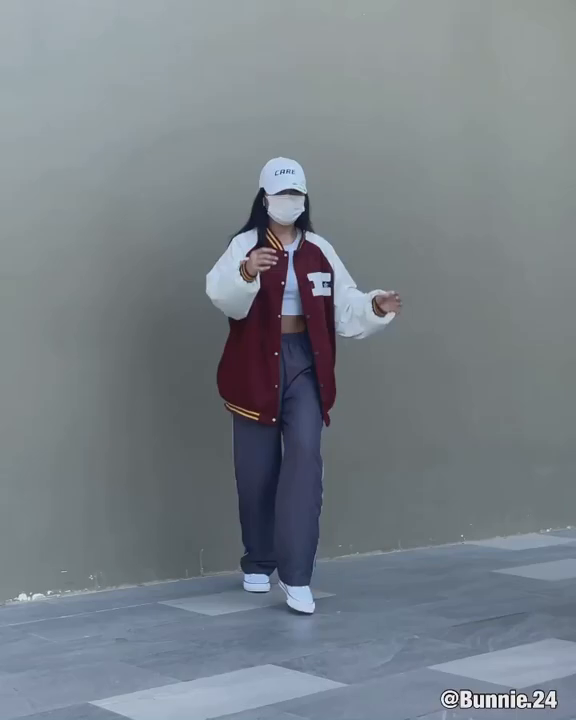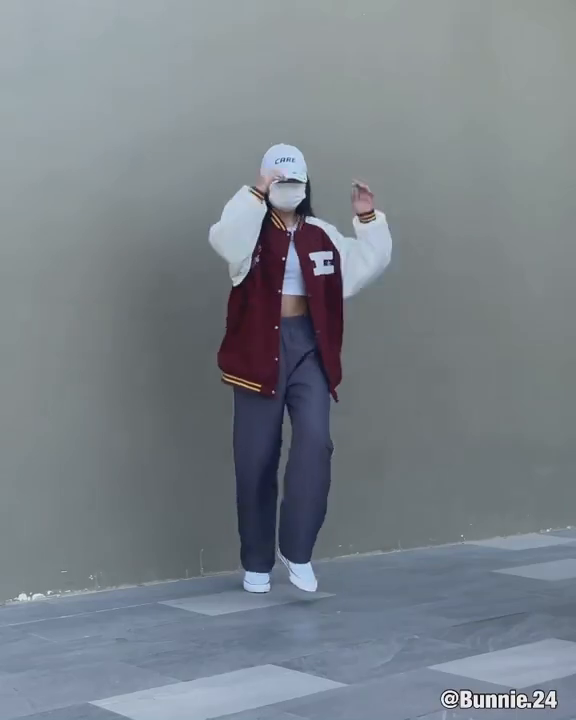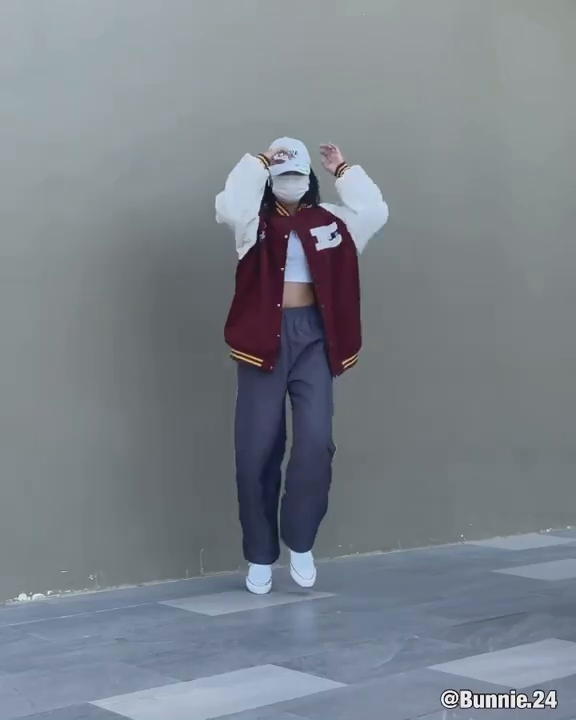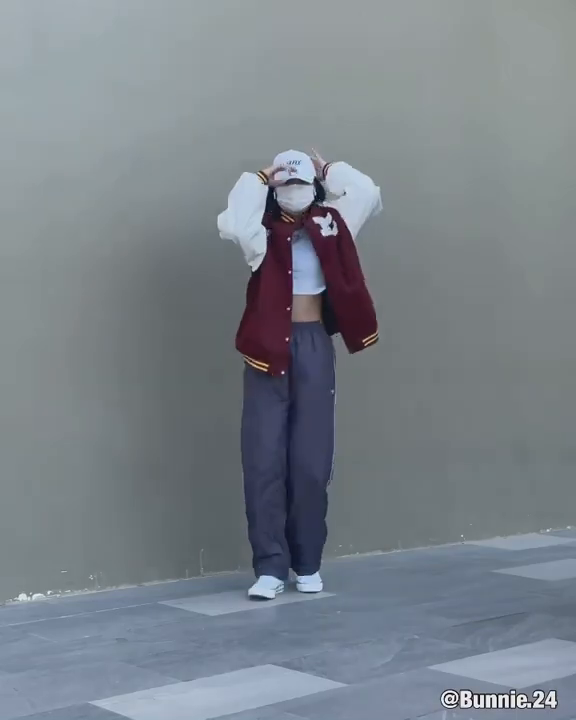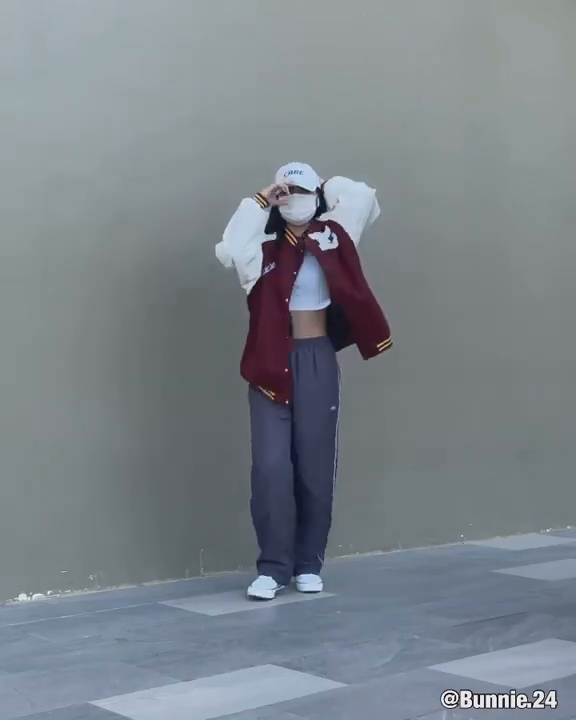
dt=0.1s
person 1, frame 1
left shoulder: (319, 251)
right shoulder: (246, 246)
left elbow: (346, 311)
right elbow: (221, 293)
left wrist: (375, 309)
right wrist: (246, 273)
left hip: (304, 365)
right hip: (256, 367)
left knee: (305, 459)
right knee: (258, 473)
left ankle: (296, 576)
right ankle: (259, 564)
person 1, frame 2
left shoulder: (322, 234)
right shoulder: (248, 228)
left elbow: (365, 265)
right elbow: (223, 238)
left wrist: (367, 218)
right wrist: (255, 196)
left hip: (308, 348)
right hip: (258, 349)
left knee: (314, 443)
right knee: (256, 458)
left ankle: (298, 551)
right ankle: (257, 561)
person 1, frame 3
left shoulder: (326, 221)
right shoulder: (257, 222)
left elbow: (374, 213)
right elbow: (229, 206)
left wrist: (343, 170)
right wrist: (259, 162)
left hip: (312, 337)
right hip: (264, 340)
left knee: (315, 439)
right knee: (258, 448)
left ankle: (300, 542)
right ankle: (260, 553)
person 1, frame 4
left shoulder: (329, 224)
right shoulder: (261, 233)
left elbow: (366, 195)
right elbow: (232, 223)
left wrist: (328, 171)
right wrist: (259, 177)
left hip: (315, 349)
right hip: (268, 351)
left knee: (312, 462)
right knee: (264, 459)
left ankle: (305, 561)
right ankle: (269, 566)
person 1, frame 5
left shoulder: (332, 235)
right shoulder: (263, 250)
left elbow: (363, 198)
right elbow: (228, 250)
left wrist: (324, 187)
right wrist: (260, 203)
left hip: (318, 364)
right hip: (271, 366)
left knee: (314, 475)
right knee: (271, 470)
left ankle: (308, 565)
right ankle: (275, 566)
